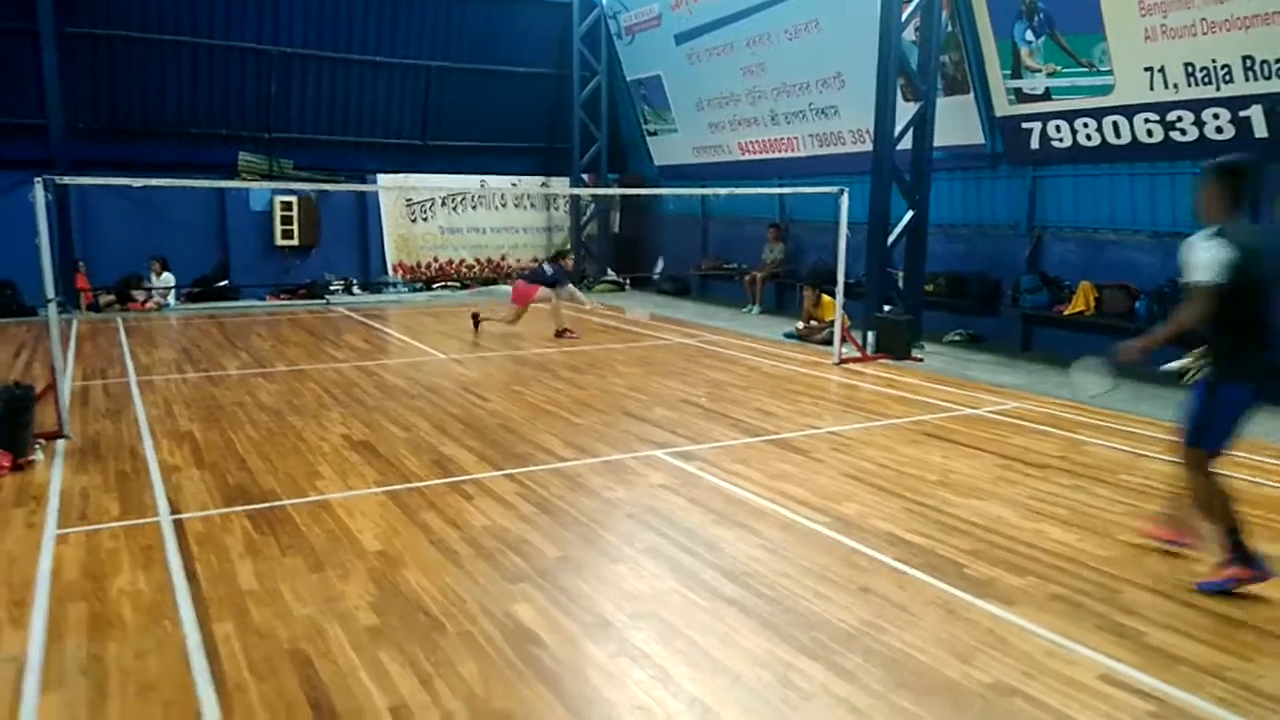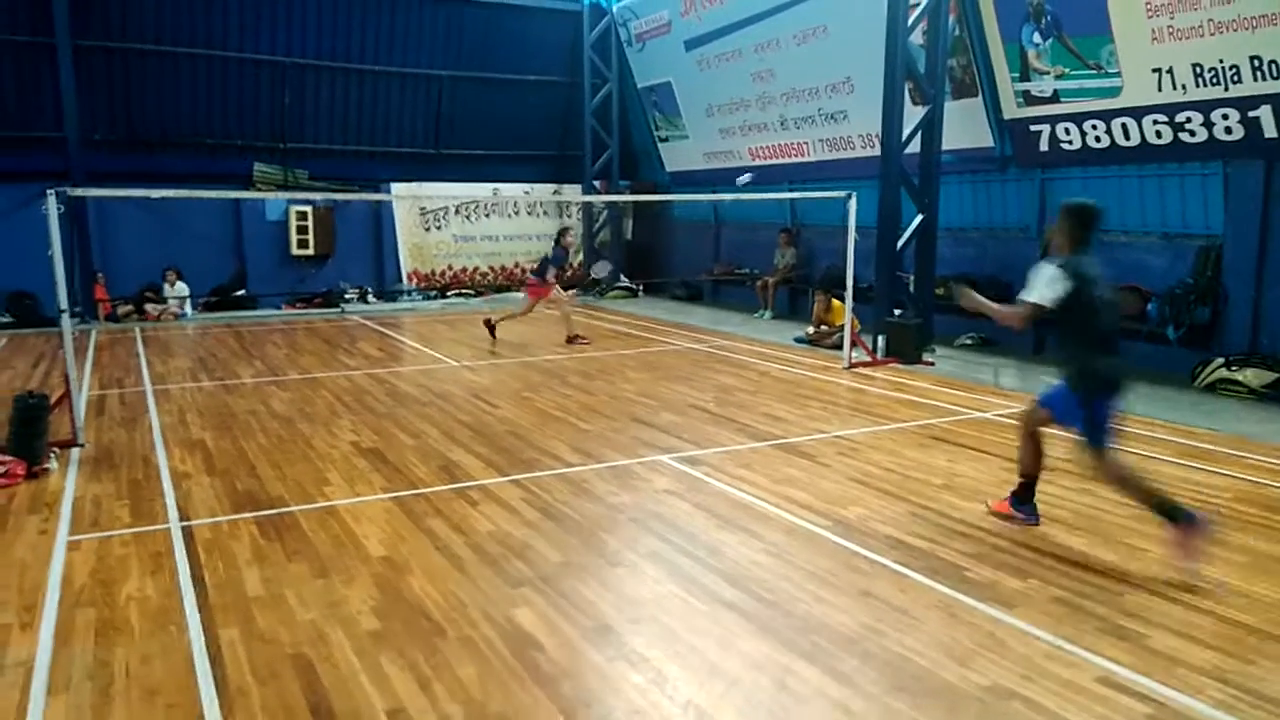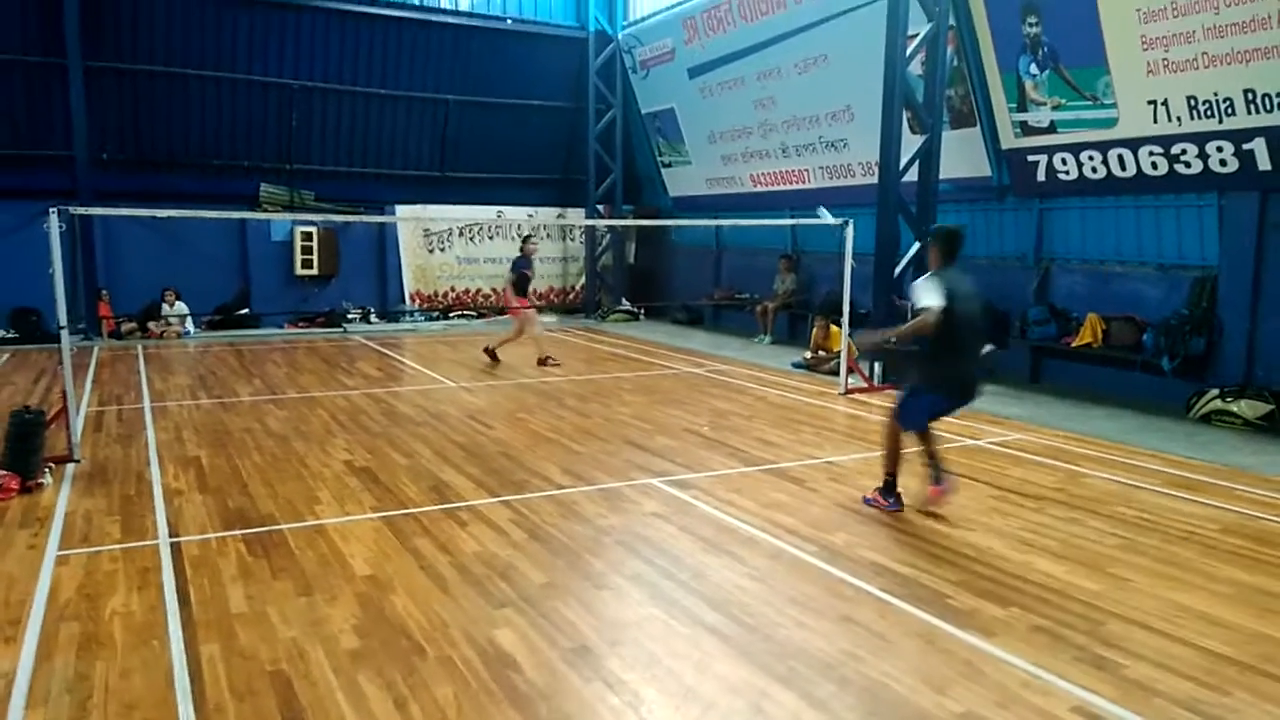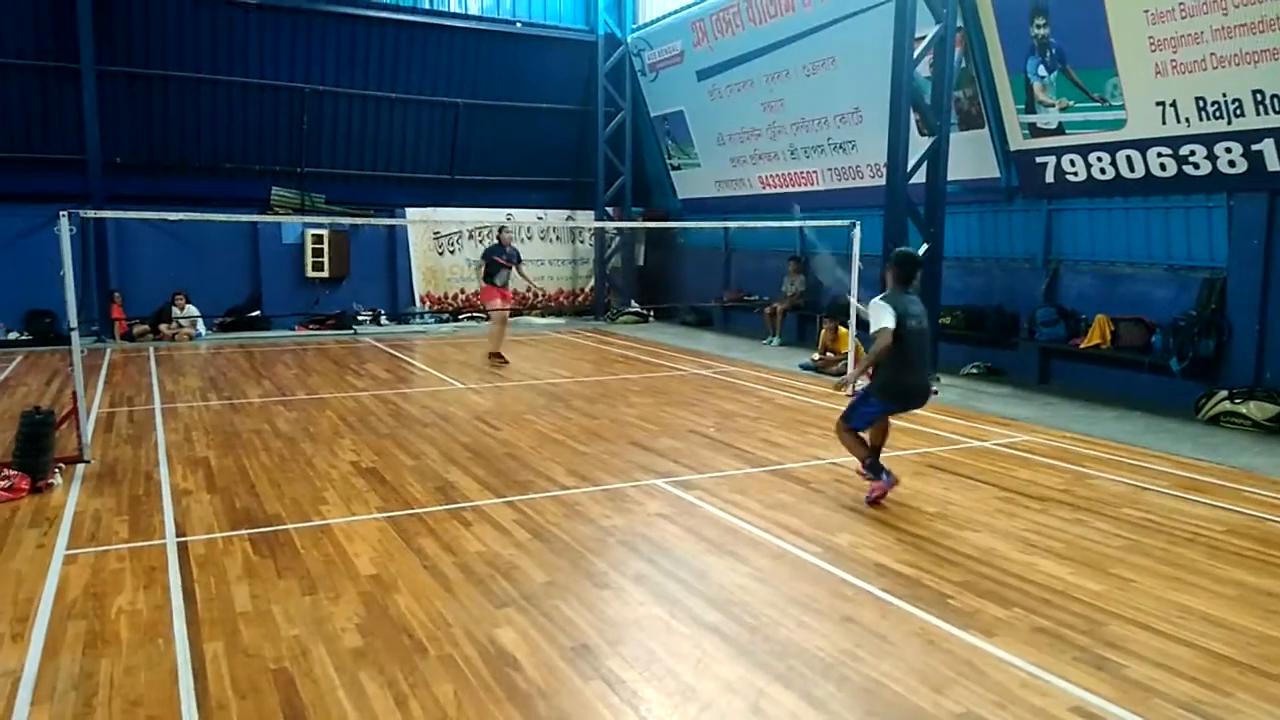
dt=0.3s
person 1, frame 1
left shoulder: (1208, 244)
right shoulder: (1253, 237)
left elbow: (1198, 309)
left wrist: (1146, 344)
left hip: (1234, 368)
right hip: (1255, 363)
left knee: (1194, 459)
right knee: (1191, 443)
left ankle: (1243, 562)
right ankle: (1179, 523)
person 1, frame 2
left shoulder: (1054, 270)
right shoulder: (1087, 268)
left elbow: (1017, 318)
left wrist: (978, 302)
left hip: (1089, 376)
right hip: (1098, 370)
left knee: (1100, 459)
right knee: (1031, 419)
left ankle: (1182, 519)
right ankle: (1022, 503)
person 1, frame 3
left shoulder: (928, 283)
right shoulder: (965, 283)
left elbow: (927, 321)
left wrist: (882, 336)
left hip: (938, 379)
right hip: (967, 383)
left knee: (895, 427)
right knee: (918, 421)
left ankle: (888, 493)
right ankle: (937, 478)
person 1, frame 4
left shoulder: (882, 303)
right shoulder: (916, 304)
left elbow: (884, 341)
left wrist: (857, 371)
right wrist: (867, 314)
left hip: (891, 387)
right hip: (920, 389)
left knee: (845, 427)
right knee: (879, 414)
left ankle: (881, 475)
right ankle: (872, 466)
